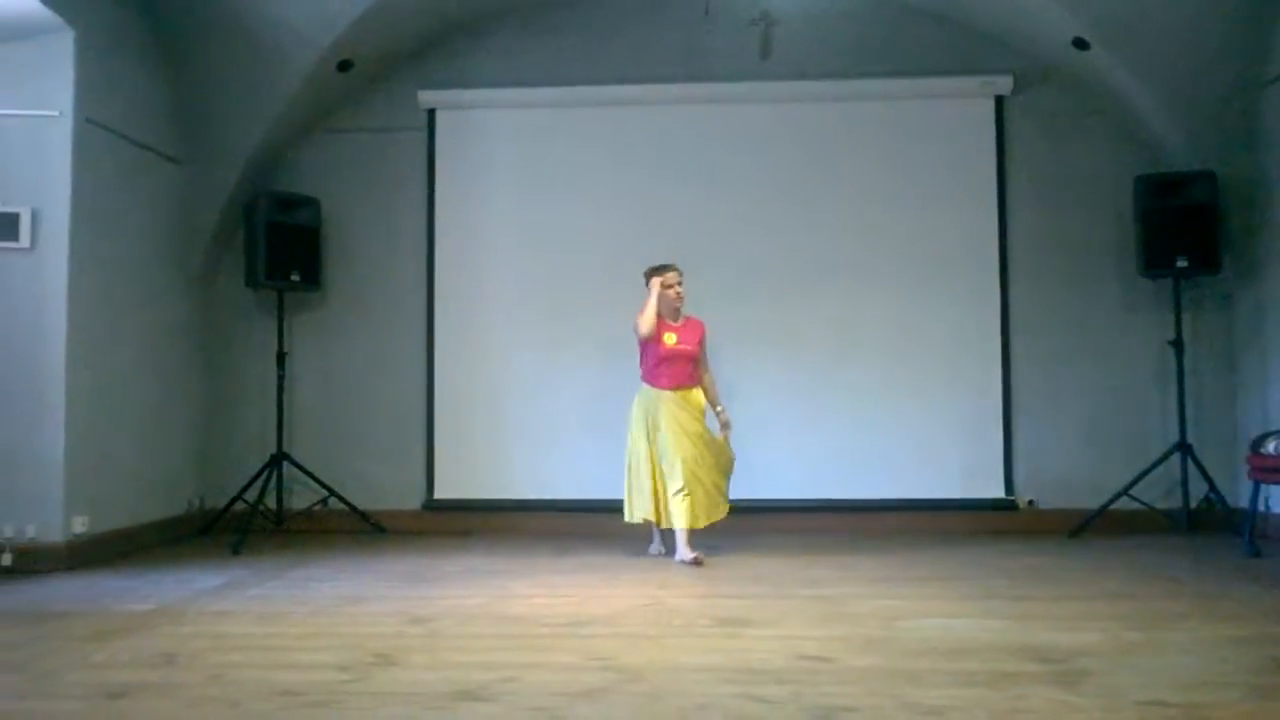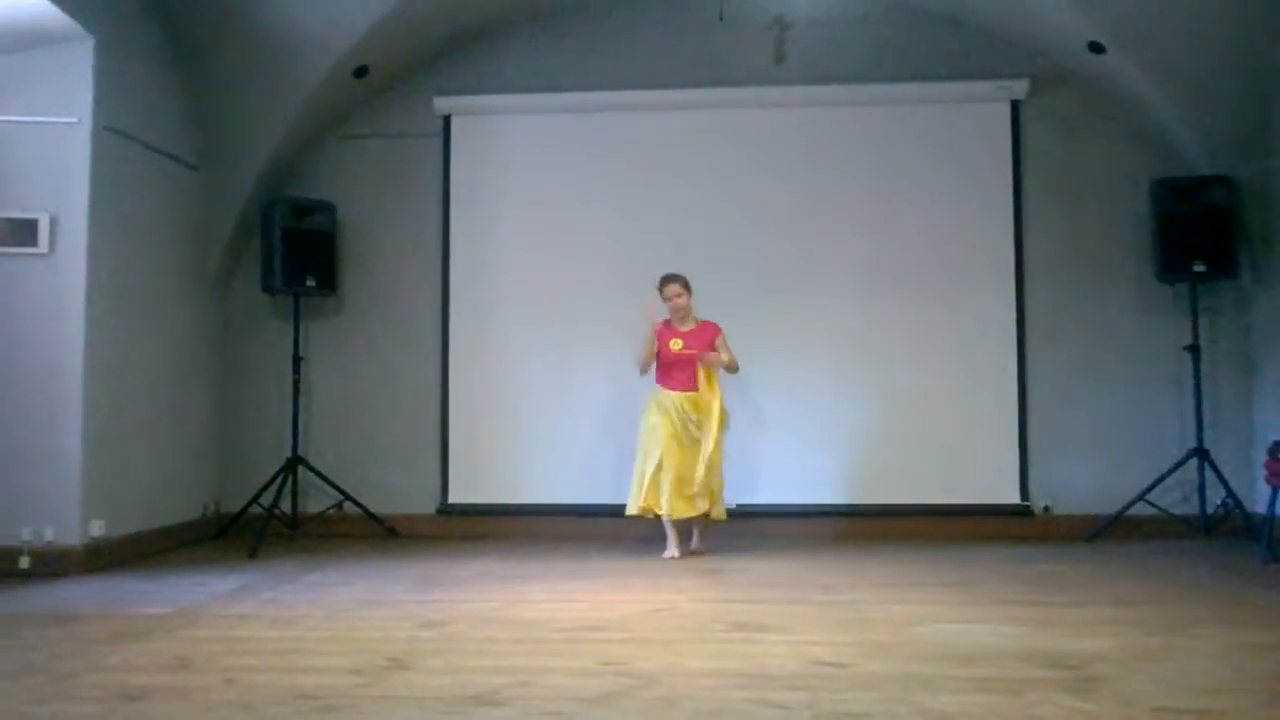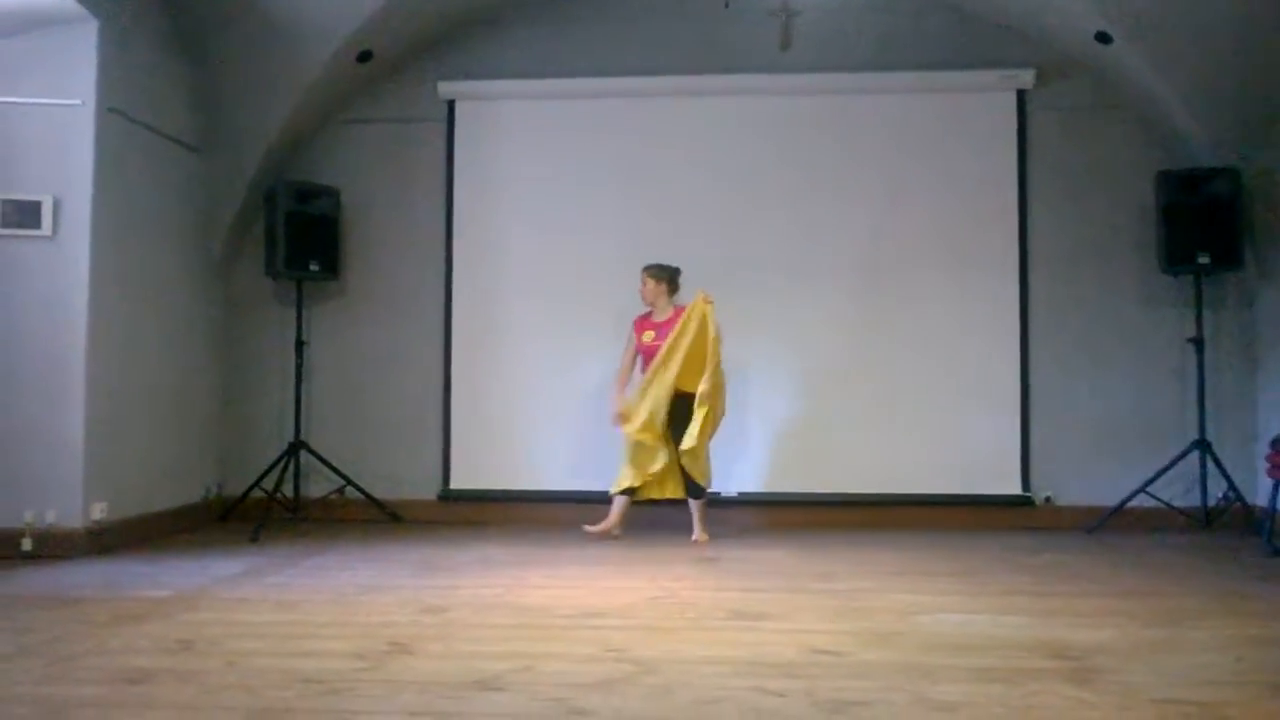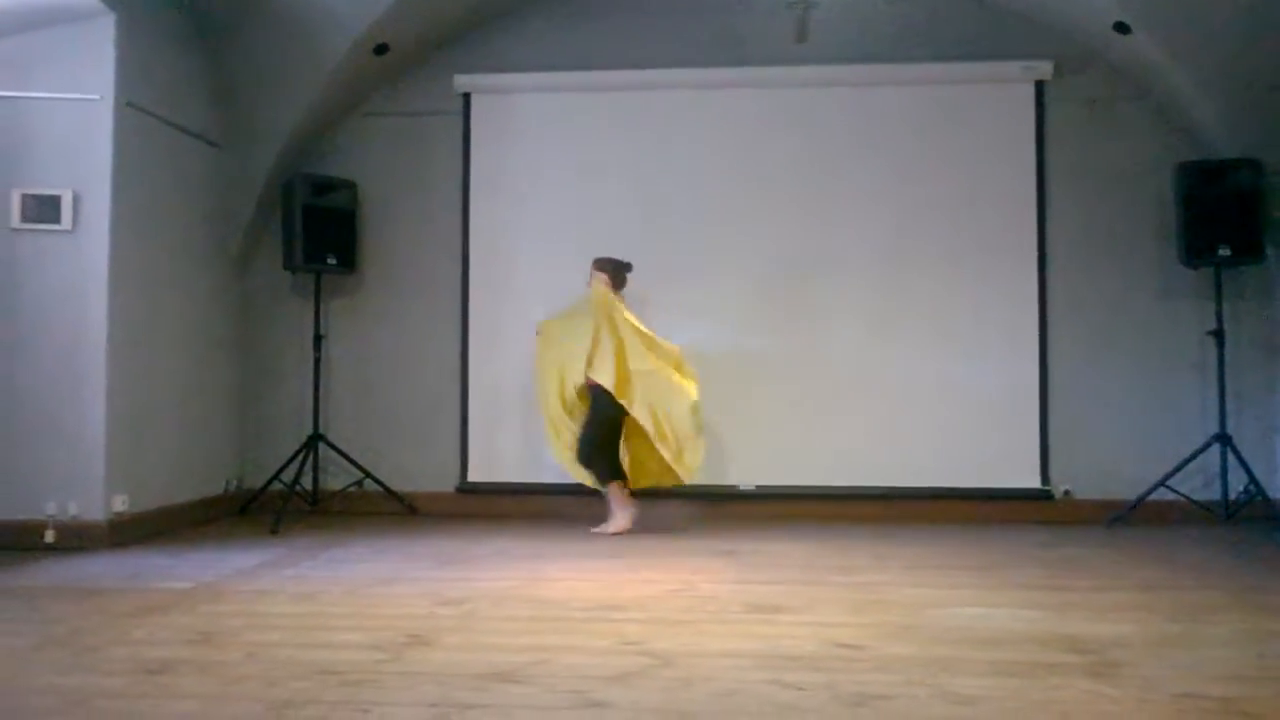
dt=0.5s
person 1, frame 1
left shoulder: (697, 327)
right shoulder: (650, 322)
left elbow: (704, 372)
right elbow: (644, 332)
left wrist: (718, 408)
right wrist: (652, 293)
left hip: (688, 405)
right hip: (655, 405)
left knee: (685, 471)
right knee: (654, 471)
left ankle: (683, 547)
right ankle: (657, 537)
person 1, frame 2
left shoulder: (711, 330)
right shoulder: (659, 331)
left elbow: (734, 365)
right elbow: (643, 367)
left wrist: (721, 361)
right wrist: (651, 334)
left hip: (700, 406)
right hip: (665, 407)
left knee: (700, 469)
right knee: (666, 469)
left ankle: (698, 535)
right ankle: (672, 542)
person 1, frame 3
left shoulder: (686, 316)
right shoulder: (640, 323)
right elbow: (626, 365)
right wrist: (620, 398)
left hip: (681, 399)
left ankle: (699, 526)
right ankle: (613, 521)
person 1, frame 4
left shoulder: (611, 309)
right shoulder: (597, 309)
right wrist: (549, 331)
left hip: (610, 391)
right hip: (598, 389)
left knee: (585, 451)
right knee: (607, 453)
left ankle: (623, 508)
right ankle: (620, 513)
